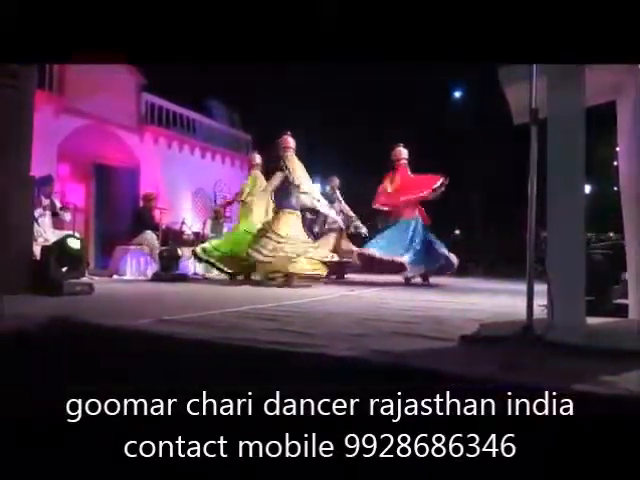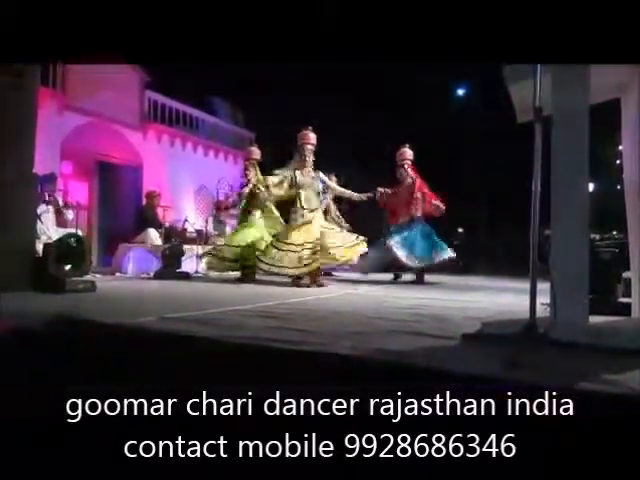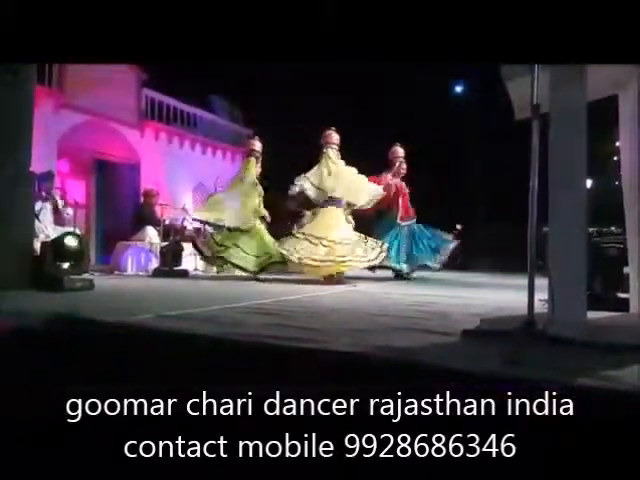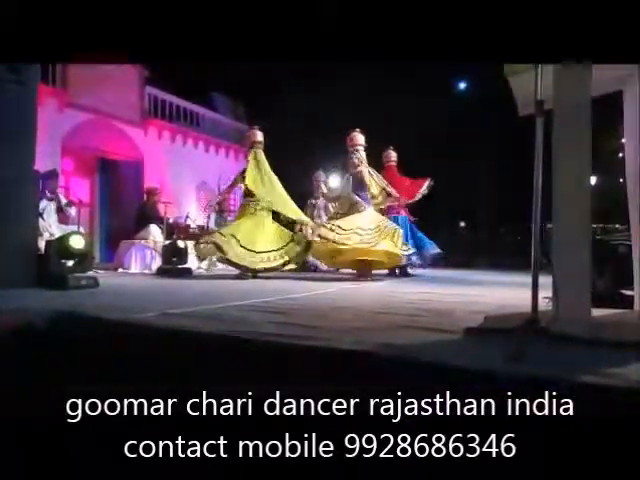
dt=0.5s
person 1, frame 1
left shoulder: (280, 175)
right shoulder: (298, 177)
left elbow: (266, 190)
left hip: (284, 215)
right hip: (293, 215)
left knee: (280, 245)
right knee: (292, 245)
right ankle: (289, 276)
person 1, frame 2
left shoulder: (318, 175)
right shoulder: (293, 174)
left elbow: (335, 188)
right elbow: (275, 186)
left wrist: (356, 195)
left hip: (317, 216)
right hip: (300, 216)
left knee: (321, 243)
right knee: (296, 245)
left ankle: (315, 277)
right ankle: (296, 276)
person 1, frame 3
left shoulder: (318, 173)
right shoulder: (342, 173)
left elbow: (302, 186)
right elbow: (357, 184)
right wrist: (377, 189)
left hip: (323, 213)
right hip: (336, 214)
left knee: (323, 242)
right knee: (339, 243)
left ankle: (330, 274)
right ankle: (336, 274)
person 1, frame 4
left shoulder: (363, 171)
right shoulder: (351, 176)
left hip: (364, 212)
right hip: (353, 212)
left knee: (362, 239)
left ankle: (365, 270)
right ankle: (363, 270)
person 2, frame 1
left shoulder: (252, 178)
right shoulder: (262, 184)
left elbow: (238, 197)
right elbow: (267, 204)
left wrist: (224, 205)
left hip: (248, 222)
right hip: (257, 222)
right knee: (242, 248)
left ankle: (245, 274)
right ankle: (245, 273)
person 2, frame 2
left shoulder: (257, 187)
right shoulder: (245, 187)
left elbow: (263, 199)
right elbow: (241, 204)
left hip: (254, 221)
right hip: (244, 221)
right knee: (241, 245)
left ankle: (249, 274)
right ankle: (245, 274)
person 2, frame 3
left shoulder: (253, 181)
right shoulder: (250, 180)
left wrist: (265, 213)
left hip: (251, 218)
right hip: (250, 218)
right ankle: (251, 270)
person 2, frame 4
left shoulder: (245, 173)
right shoulder: (268, 175)
left elbow: (229, 189)
right elbow: (277, 193)
left hip: (249, 211)
right hip: (264, 213)
left knee: (245, 239)
right knee: (261, 241)
left ankle: (247, 269)
right ankle: (256, 270)
person 3, frame 1
left shoulder: (391, 181)
right shoulder: (409, 178)
left elbow: (382, 200)
left hip: (398, 220)
right hip: (411, 219)
right knee: (414, 247)
left ankle: (409, 275)
right ankle: (424, 275)
person 3, frame 2
left shoulder: (413, 183)
right shoulder: (398, 188)
left elbow: (419, 196)
right elbow: (393, 202)
left wrist: (418, 210)
right wrist: (383, 195)
left hip: (412, 220)
right hip: (400, 221)
left knee: (416, 248)
right knee: (398, 249)
left ankle: (420, 276)
right ankle: (397, 273)
person 3, frame 3
left shoulder: (402, 184)
right shoulder: (391, 181)
right elbow: (388, 196)
left wrist: (411, 212)
right wrist: (386, 184)
left hip: (407, 218)
right hip: (395, 217)
left knee: (407, 242)
right knee: (396, 242)
left ankle: (402, 270)
right ankle: (398, 270)
person 3, frame 4
left shoulder: (386, 176)
right shoulder: (392, 175)
right elbow: (406, 185)
right wrist: (425, 184)
left hip: (391, 214)
right hip: (398, 214)
left ankle: (393, 268)
right ankle: (402, 269)
